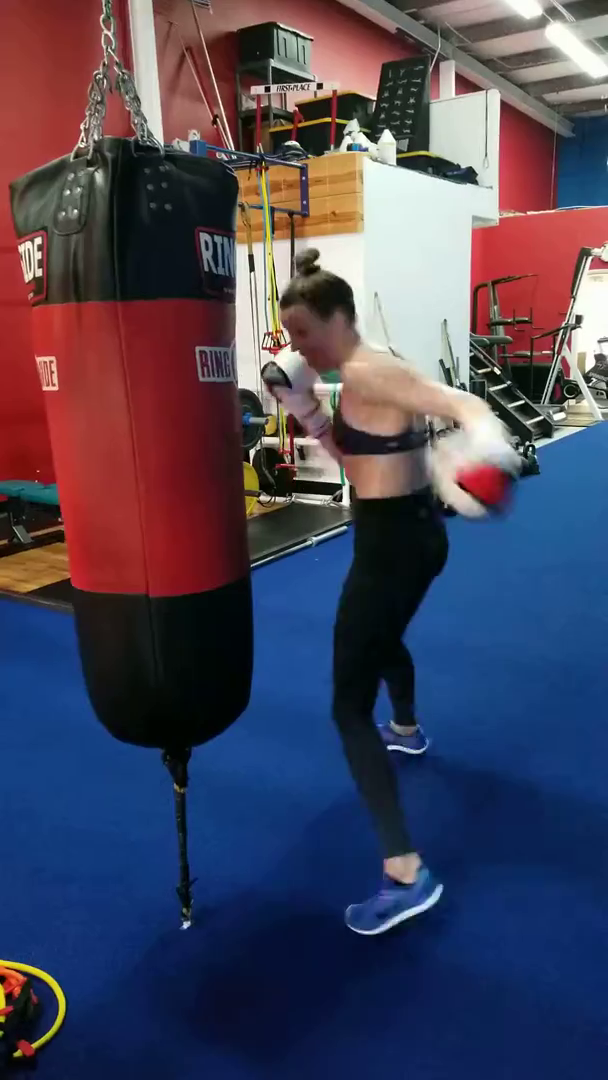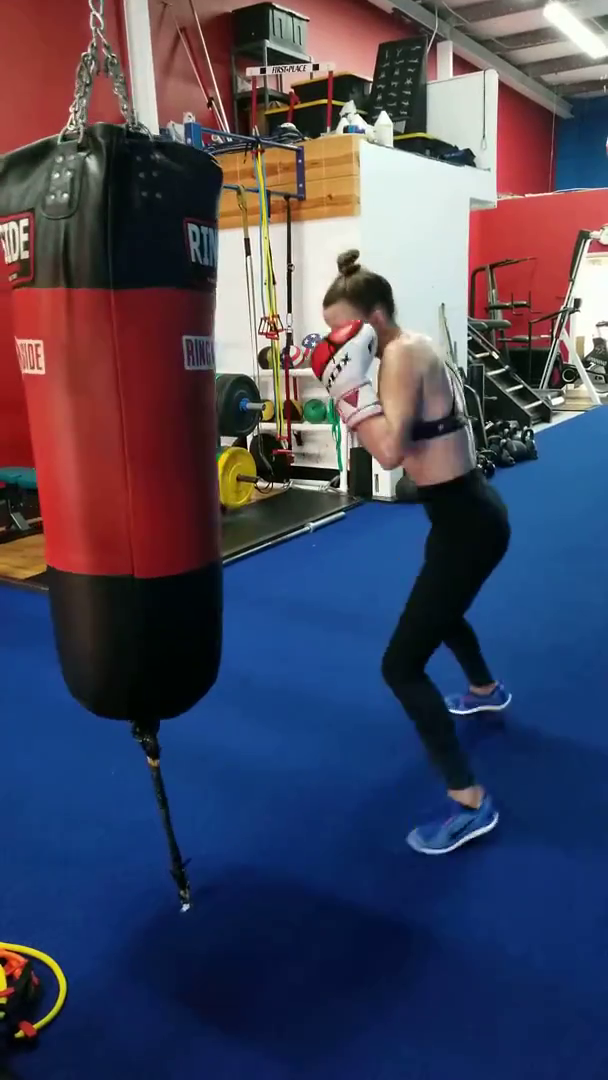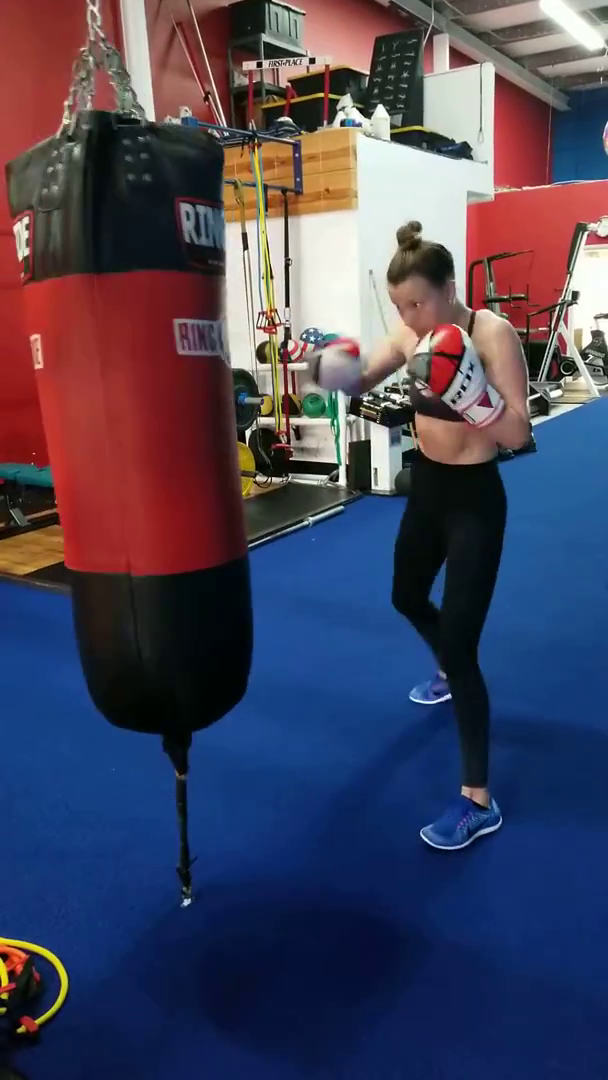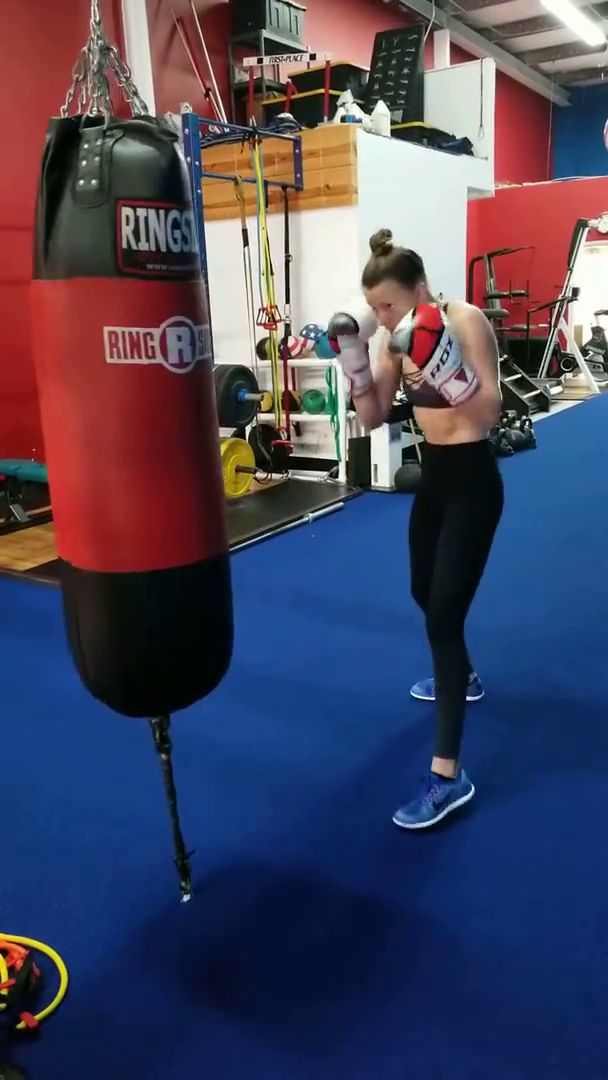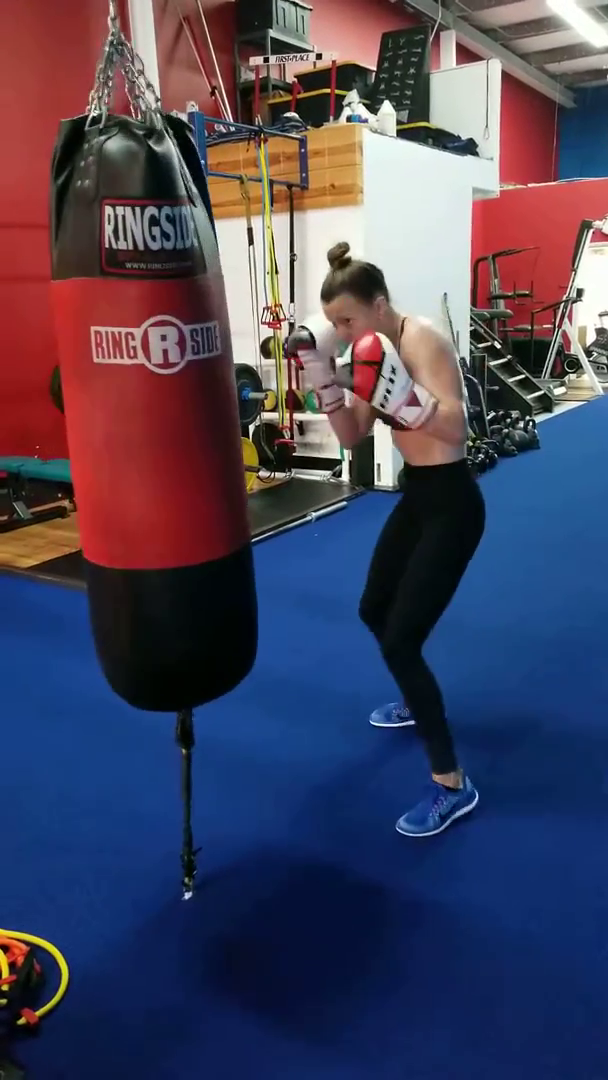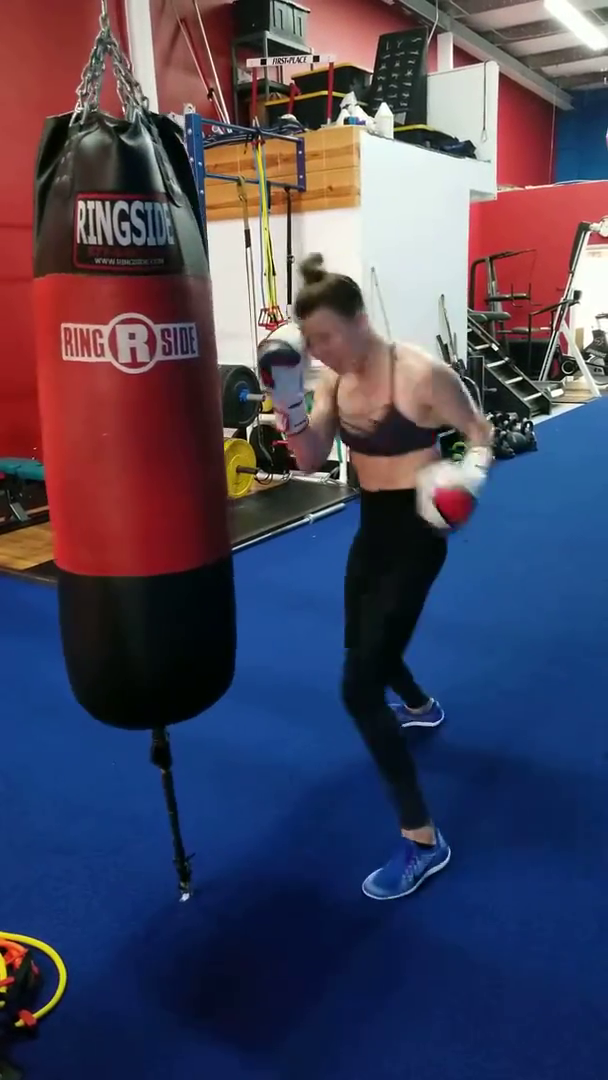
dt=0.5s
person 1, frame 1
left shoulder: (364, 370)
right shoulder: (354, 376)
left elbow: (460, 402)
right elbow: (350, 453)
left wrist: (487, 450)
right wrist: (301, 402)
left hip: (393, 542)
right hip: (413, 533)
left knee: (349, 706)
right knee: (379, 642)
left ankle: (406, 872)
right ankle: (407, 727)
person 1, frame 2
left shoulder: (404, 356)
right shoulder: (407, 351)
left elbow: (390, 451)
right elbow: (404, 432)
left wrist: (347, 386)
right wrist: (353, 390)
left hip: (470, 525)
right hip: (465, 512)
left knee: (400, 667)
right knee: (437, 614)
left ankle: (470, 801)
right ankle: (486, 691)
person 1, frame 3
left shoulder: (494, 333)
right shoulder: (411, 335)
left elbow: (516, 435)
right elbow: (359, 379)
left wrist: (467, 383)
right wrist: (337, 370)
left hip: (476, 500)
right hip: (425, 488)
left knee: (458, 647)
right knee: (407, 598)
left ankle: (478, 800)
right ankle: (449, 672)
person 1, frame 4
left shoulder: (466, 321)
right shoulder: (396, 341)
left elbow: (490, 408)
right elbow: (371, 416)
left wrist: (444, 358)
right wrist: (355, 356)
left hip: (471, 480)
right hip: (433, 476)
left knee: (442, 617)
right knee: (425, 591)
left ankle: (448, 774)
right ankle: (462, 678)
person 1, frame 5
left shoulder: (422, 339)
right shoulder: (378, 349)
left elbow: (455, 431)
right elbow: (352, 438)
right wrist: (324, 377)
left hip: (451, 505)
right hip: (417, 498)
left knee: (399, 642)
right knee: (374, 612)
left ankle: (451, 785)
right ankle: (418, 702)
person 1, frame 6
left shoulder: (417, 368)
right shoulder: (336, 379)
left elbow: (479, 435)
right elbow: (309, 460)
left wrist: (467, 476)
right wrist: (287, 390)
left hip: (410, 536)
right hip: (378, 527)
left knee: (358, 690)
right knee: (367, 636)
left ankle: (424, 838)
right ankle: (418, 705)
